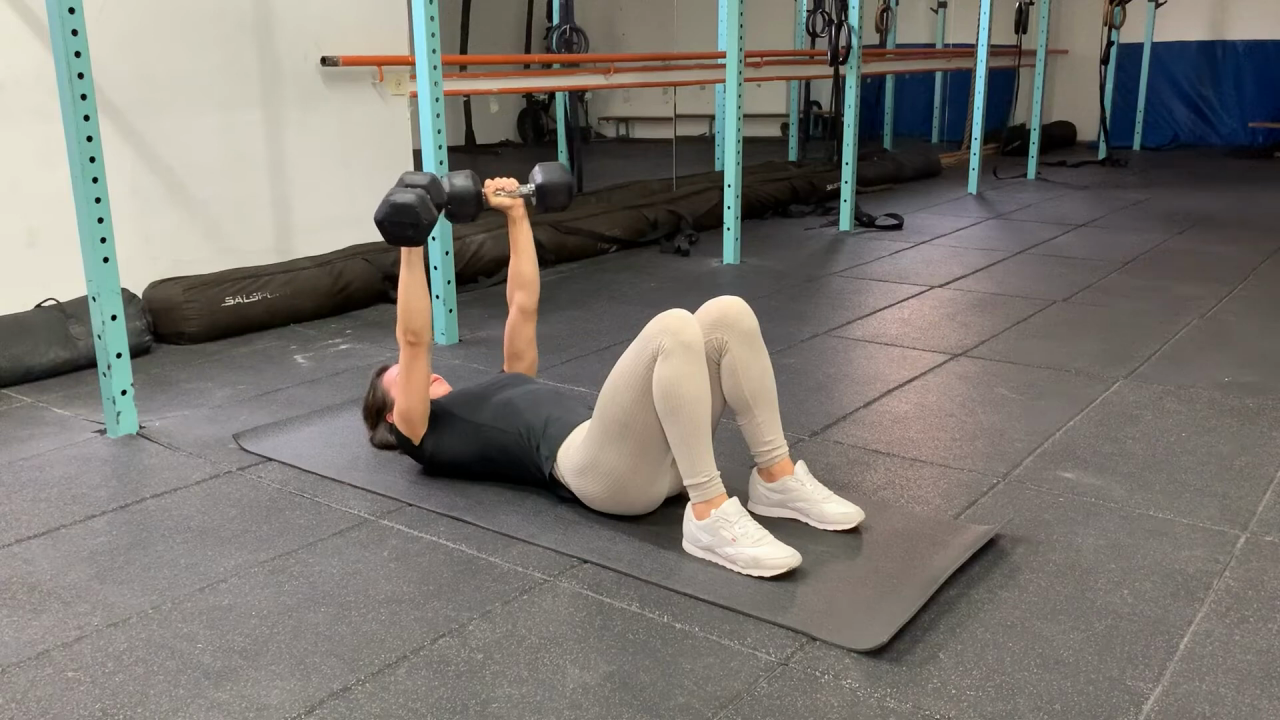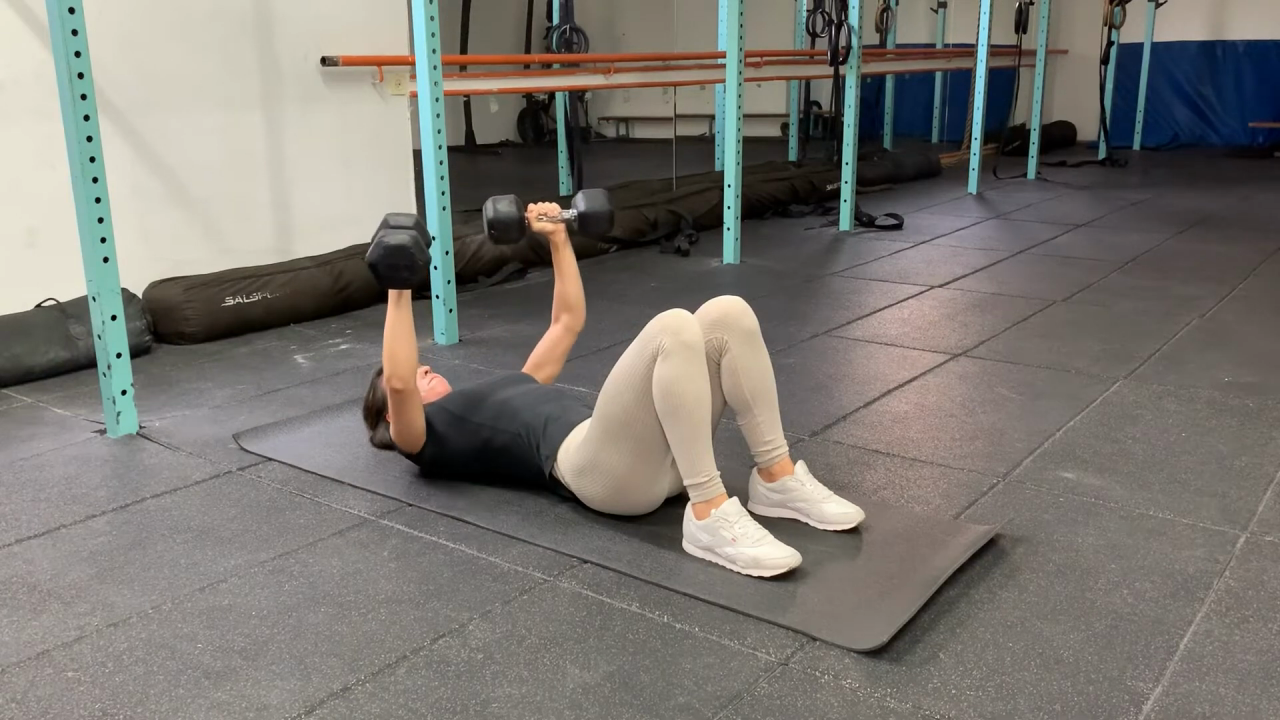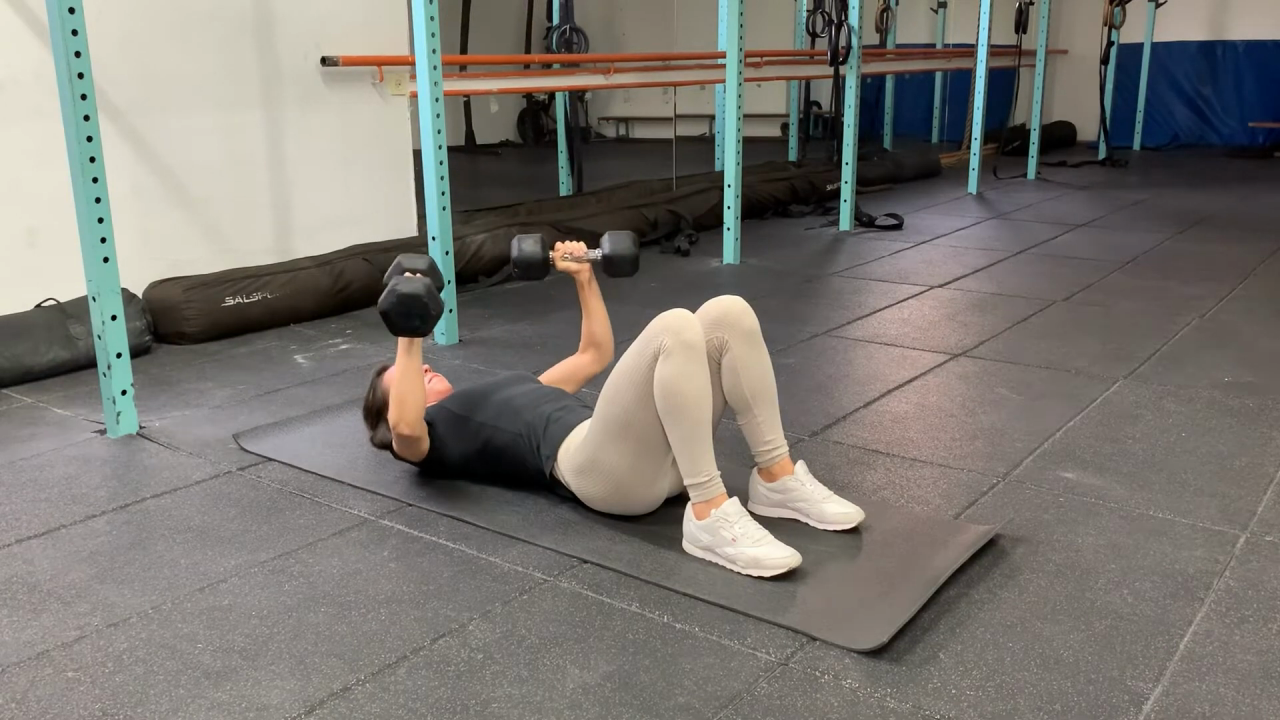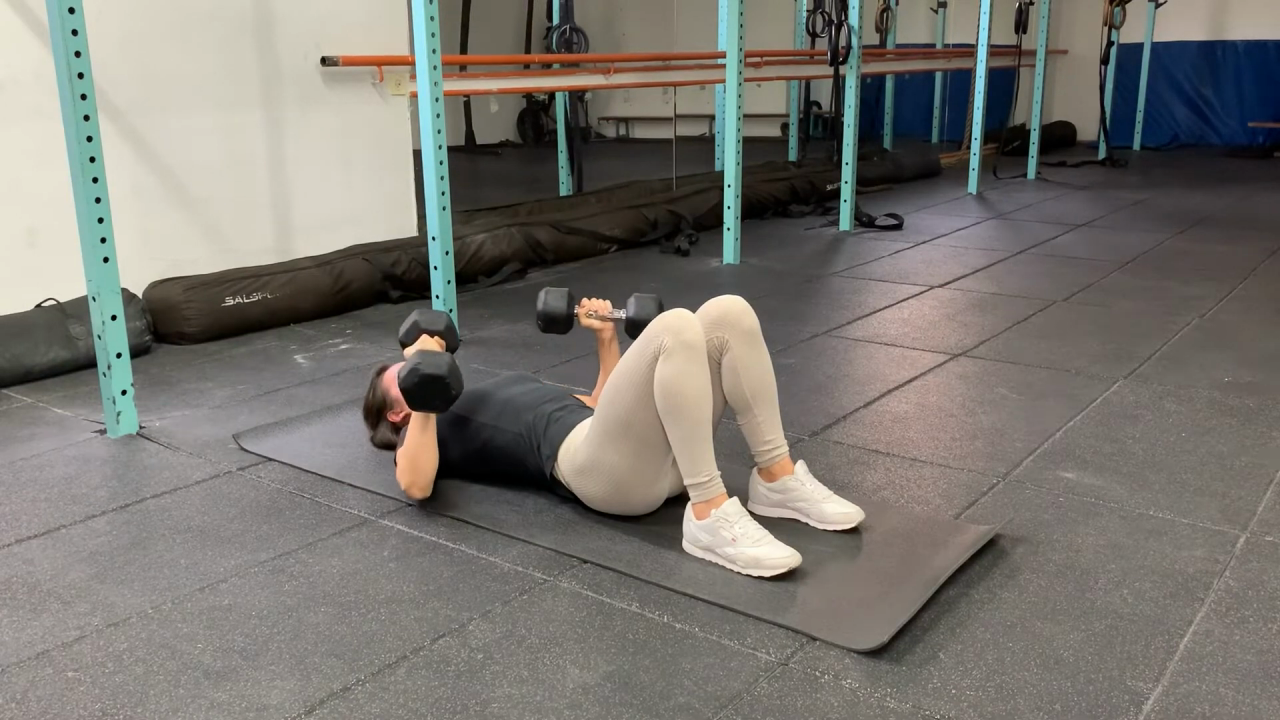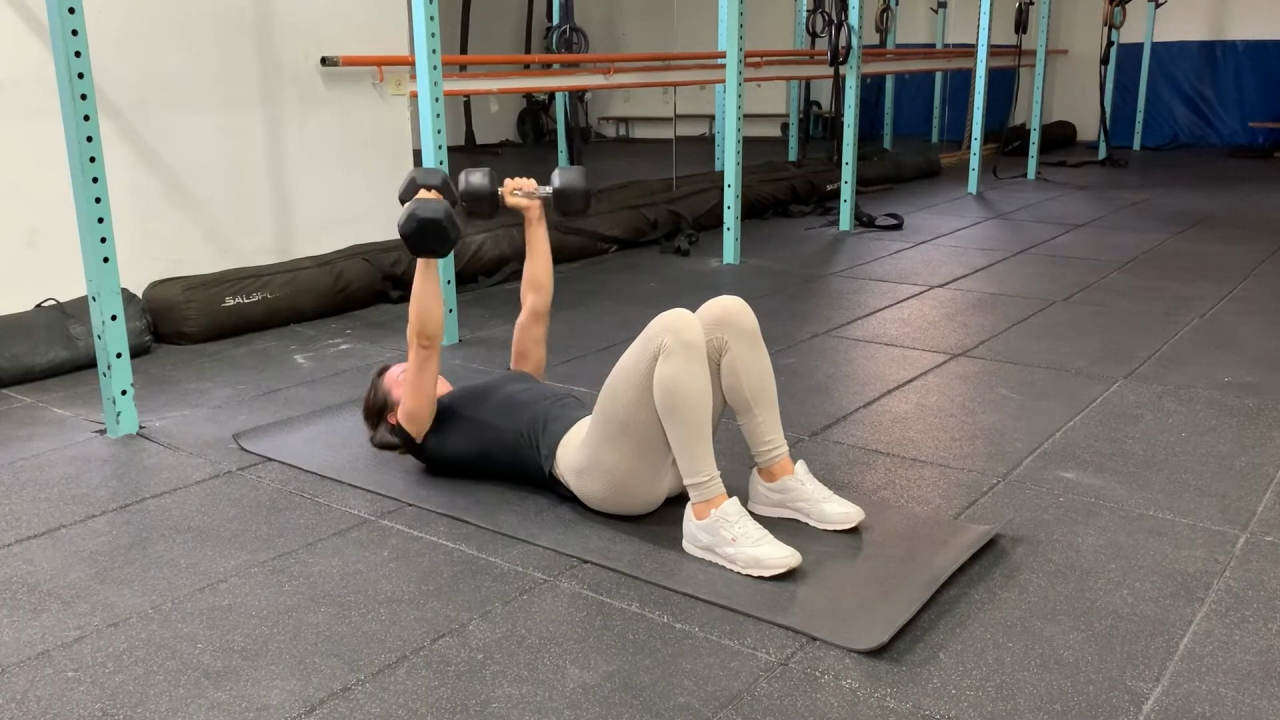
dt=1s
person 1, frame 1
left shoulder: (499, 390)
right shoulder: (427, 434)
left elbow: (523, 305)
right elbow: (413, 341)
left wrist: (516, 215)
right wrist: (412, 247)
left hip: (654, 454)
right hip: (599, 468)
left knee: (727, 315)
right knee: (673, 329)
left ankle: (778, 479)
right ankle: (710, 516)
person 1, frame 2
left shoulder: (507, 387)
right shoulder: (425, 438)
left elbow: (568, 322)
right elbow: (399, 383)
left wrist: (558, 238)
right wrist: (399, 288)
left hip: (655, 455)
right hip: (599, 468)
left knee: (727, 314)
right knee: (673, 329)
left ankle: (777, 479)
right ankle: (710, 515)
person 1, frame 3
left shoulder: (503, 389)
right shoulder: (430, 435)
left elbow: (596, 355)
right elbow: (405, 427)
left wrist: (584, 279)
right wrist: (409, 333)
left hip: (655, 455)
right hip: (597, 467)
left knee: (728, 314)
right knee: (674, 328)
left ankle: (778, 480)
right ankle: (711, 516)
person 1, frame 4
left shoulder: (497, 390)
right shoulder: (425, 429)
right elbow: (416, 485)
left wrist: (606, 338)
left hip: (654, 453)
right hip: (597, 467)
left knee: (728, 313)
right knee: (674, 327)
left ankle: (777, 481)
right ankle: (710, 516)
person 1, frame 5
left shoulder: (503, 389)
right shoulder: (431, 433)
left elbow: (535, 308)
right elbow: (425, 342)
left wrist: (534, 217)
left hip: (652, 454)
right hip: (596, 466)
left knee: (727, 314)
right knee: (674, 326)
left ankle: (777, 481)
right ankle: (710, 516)
